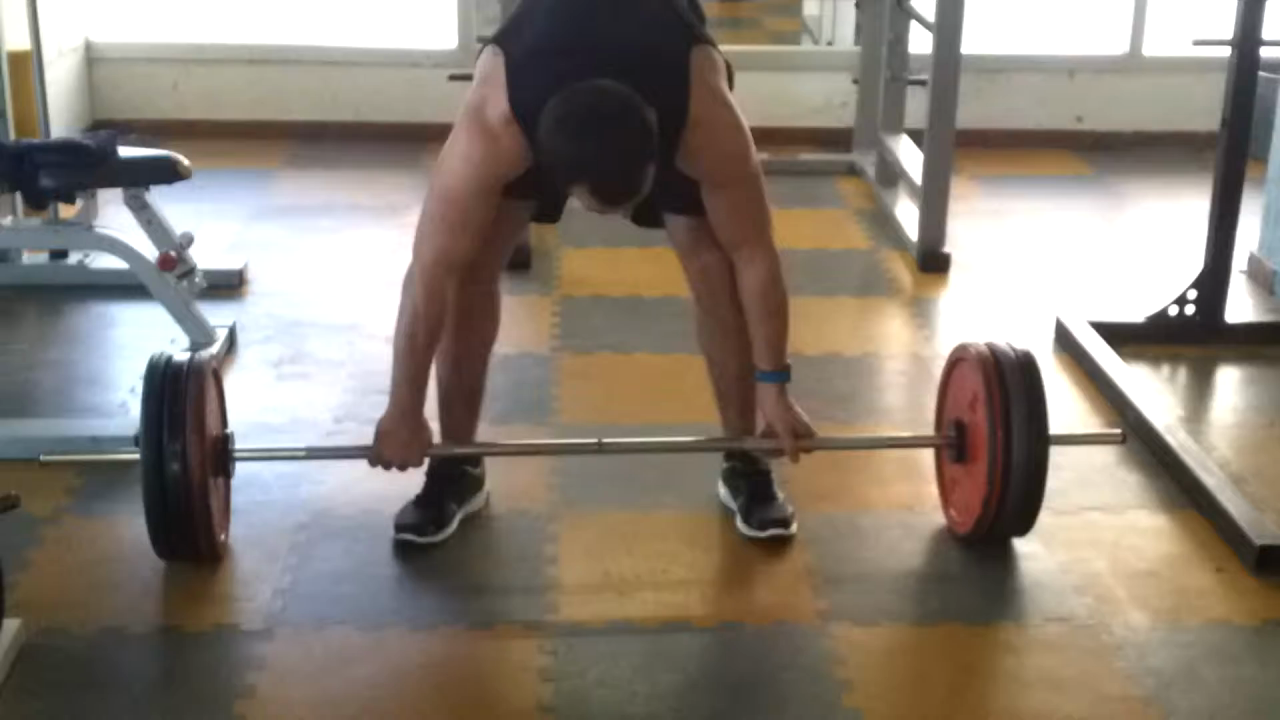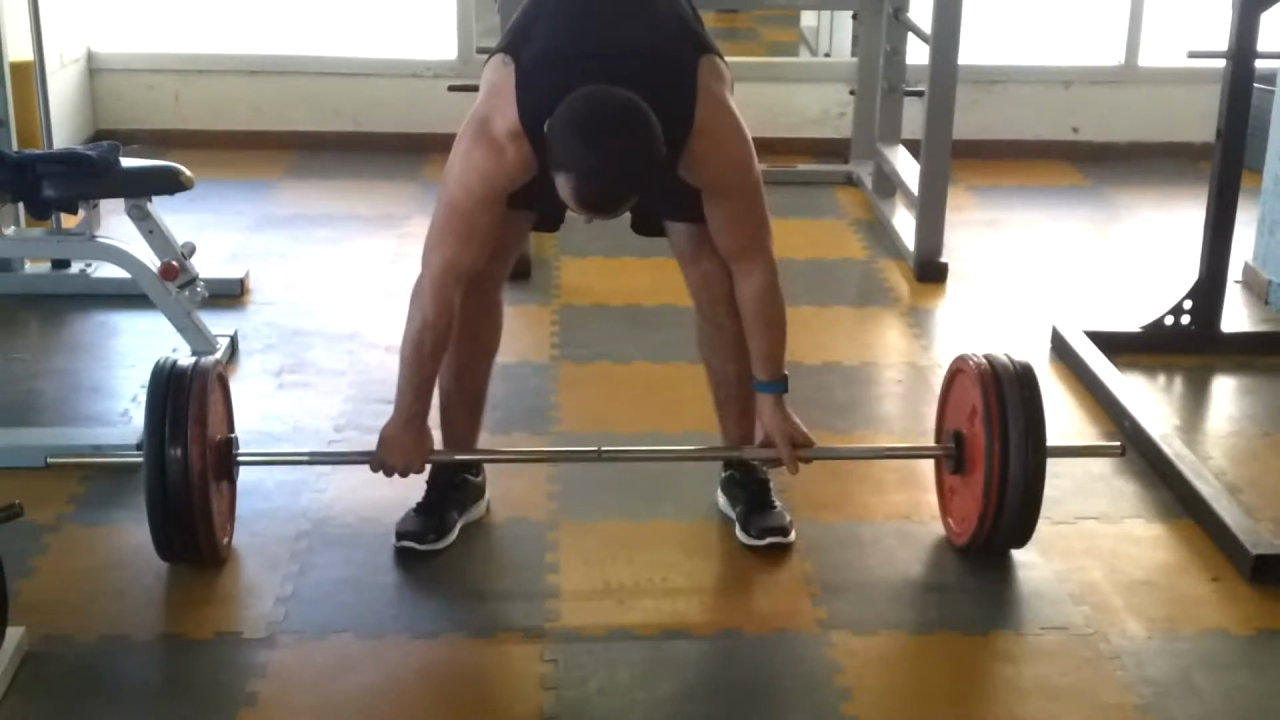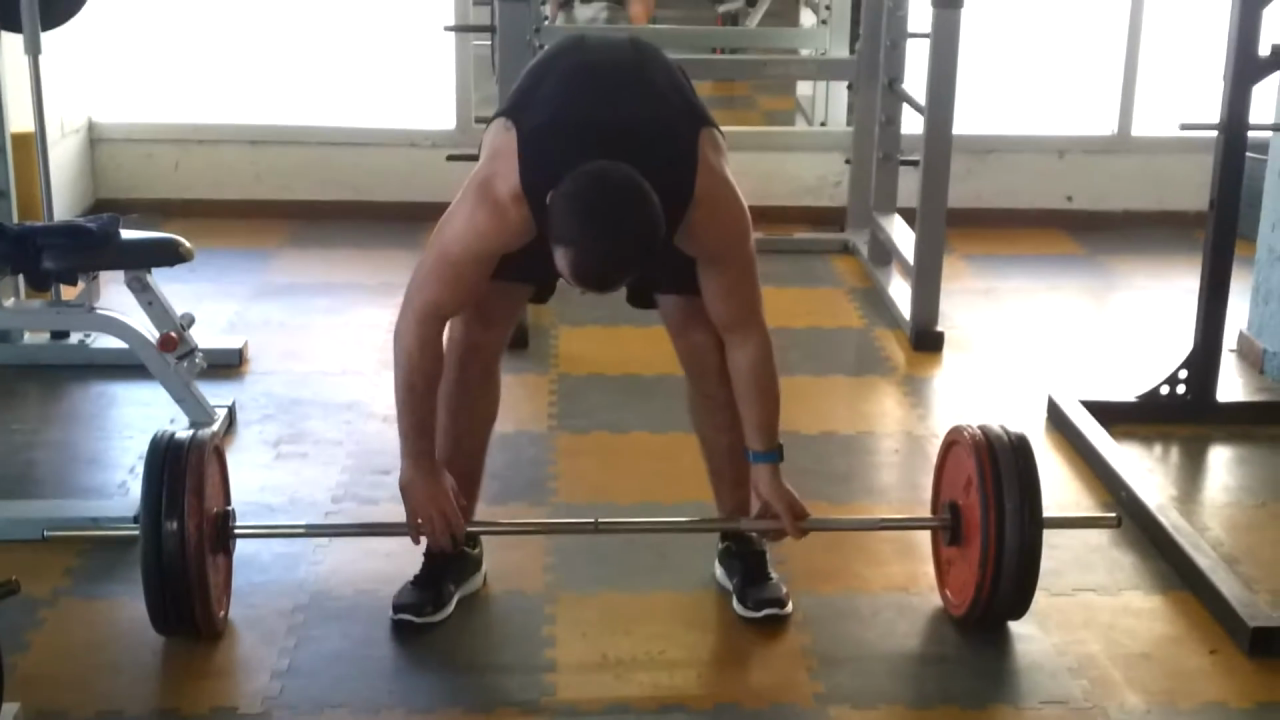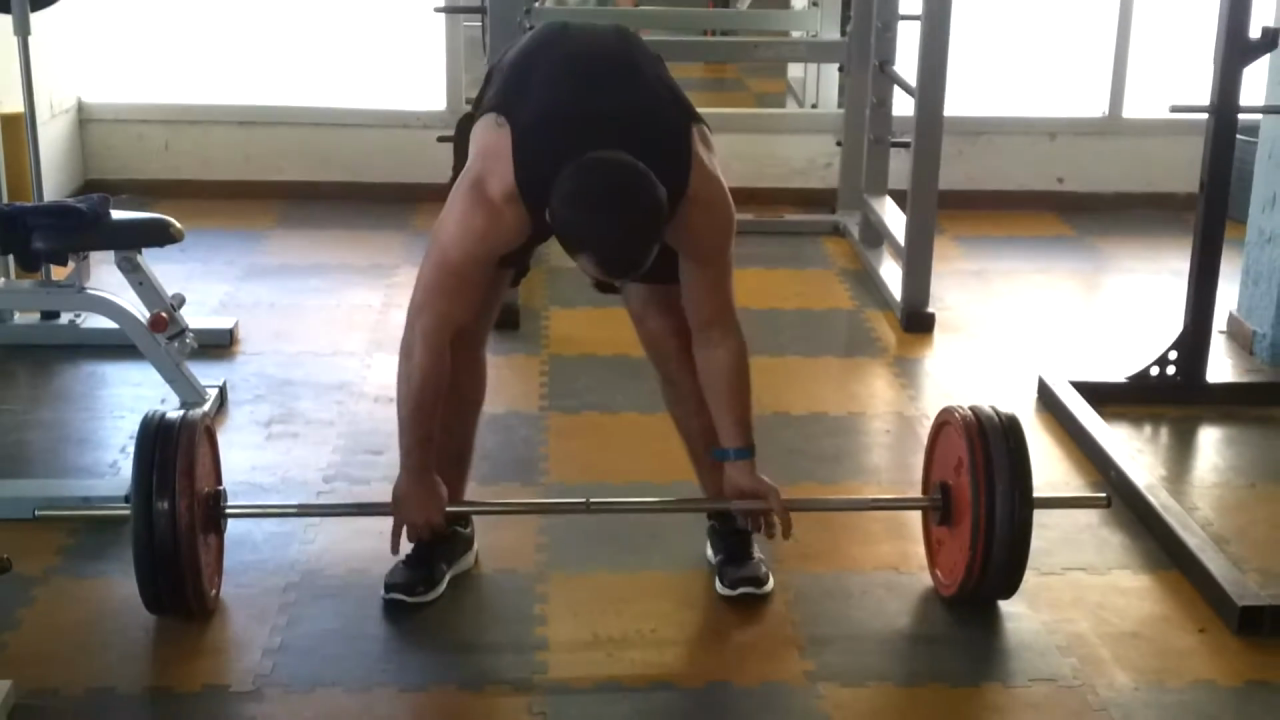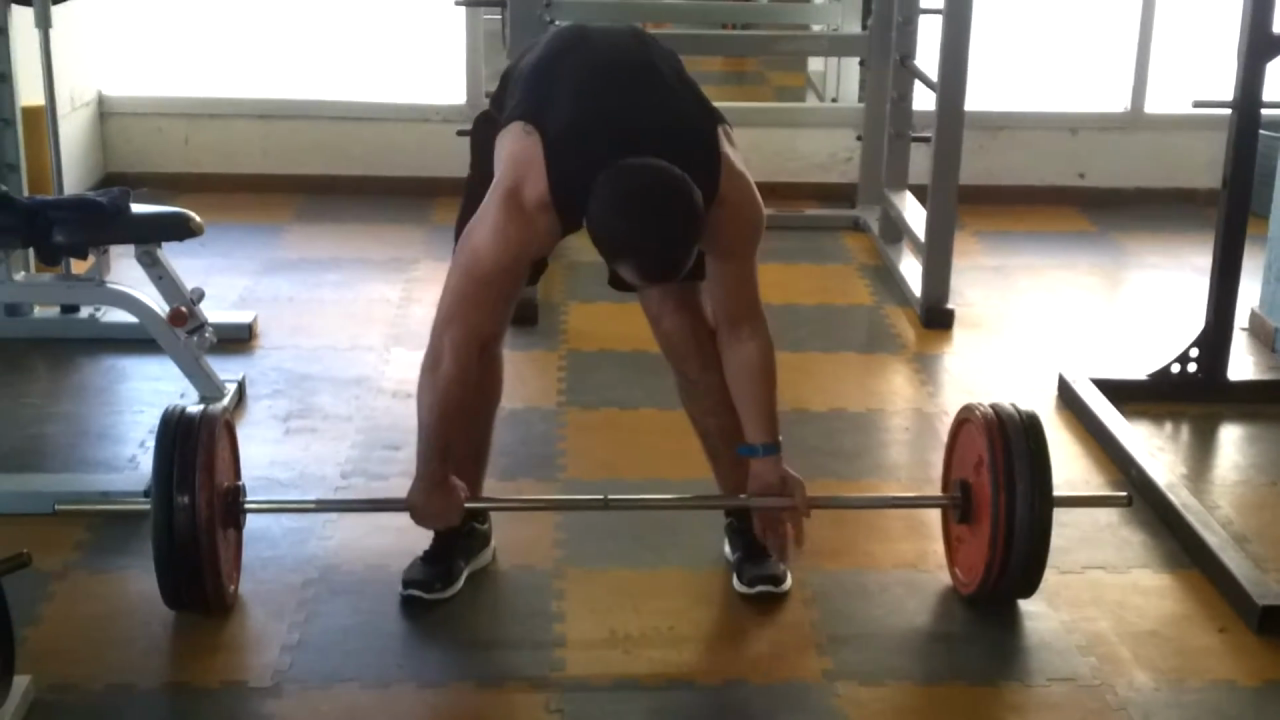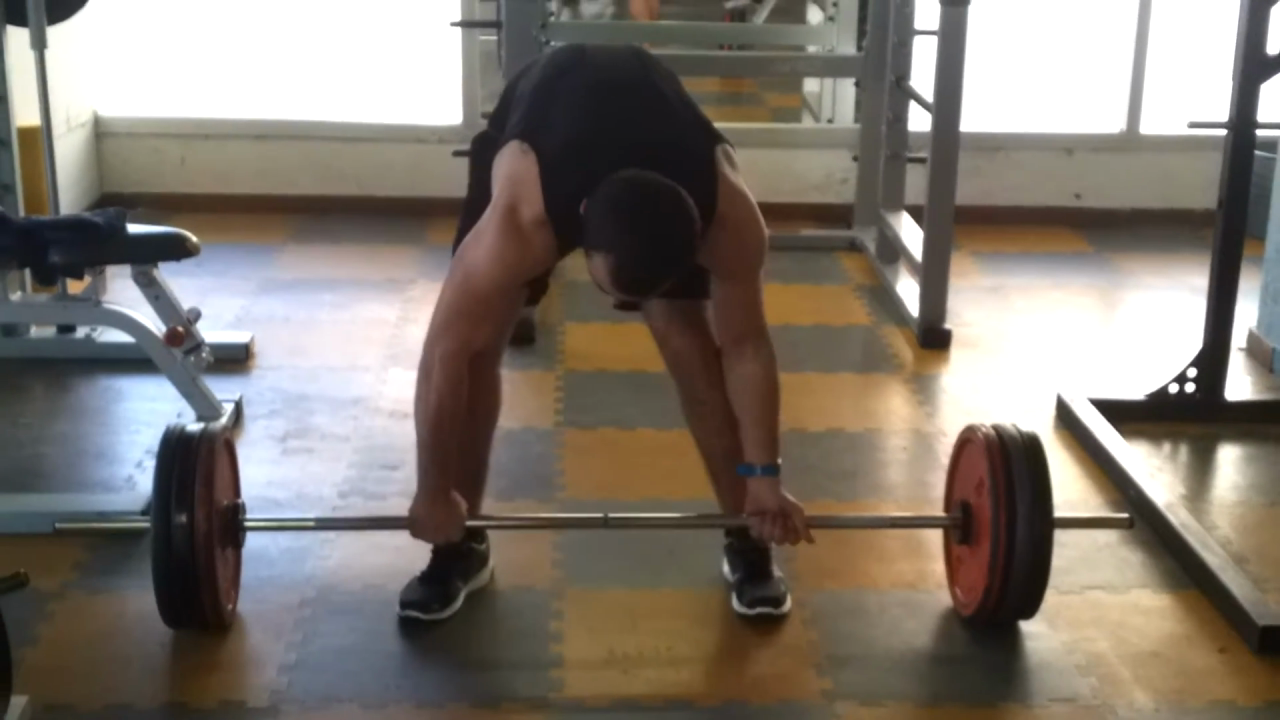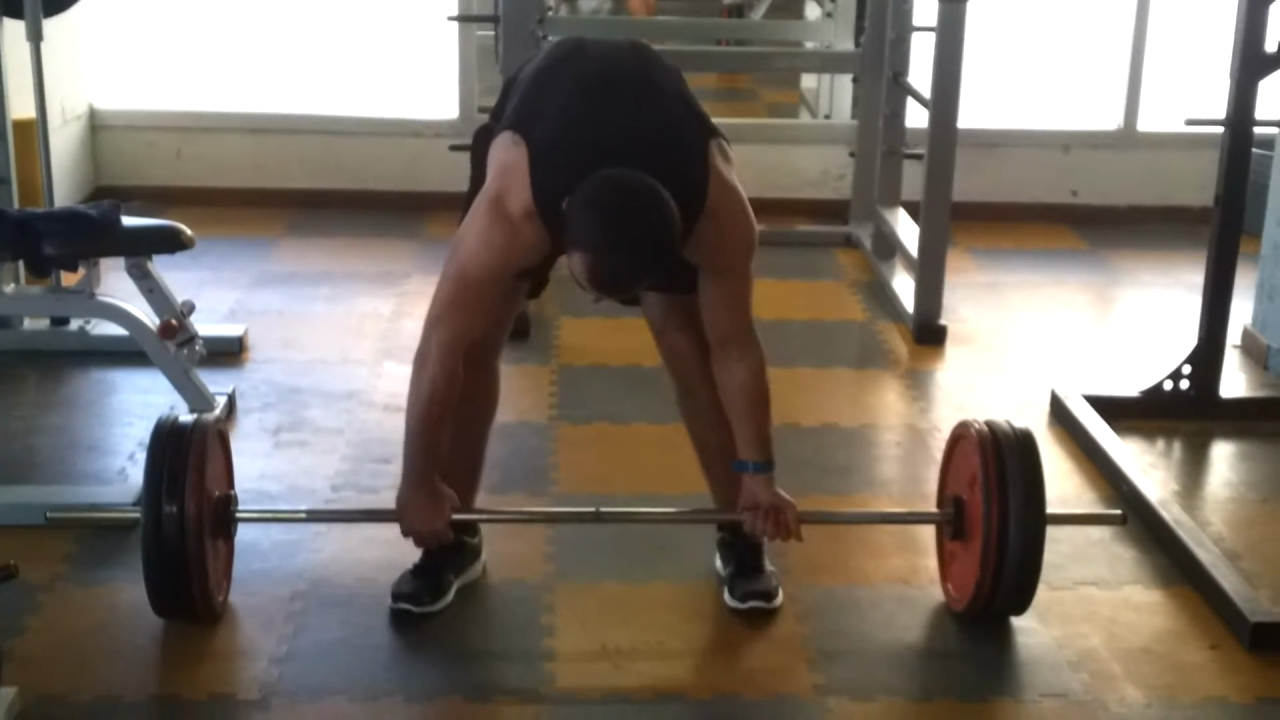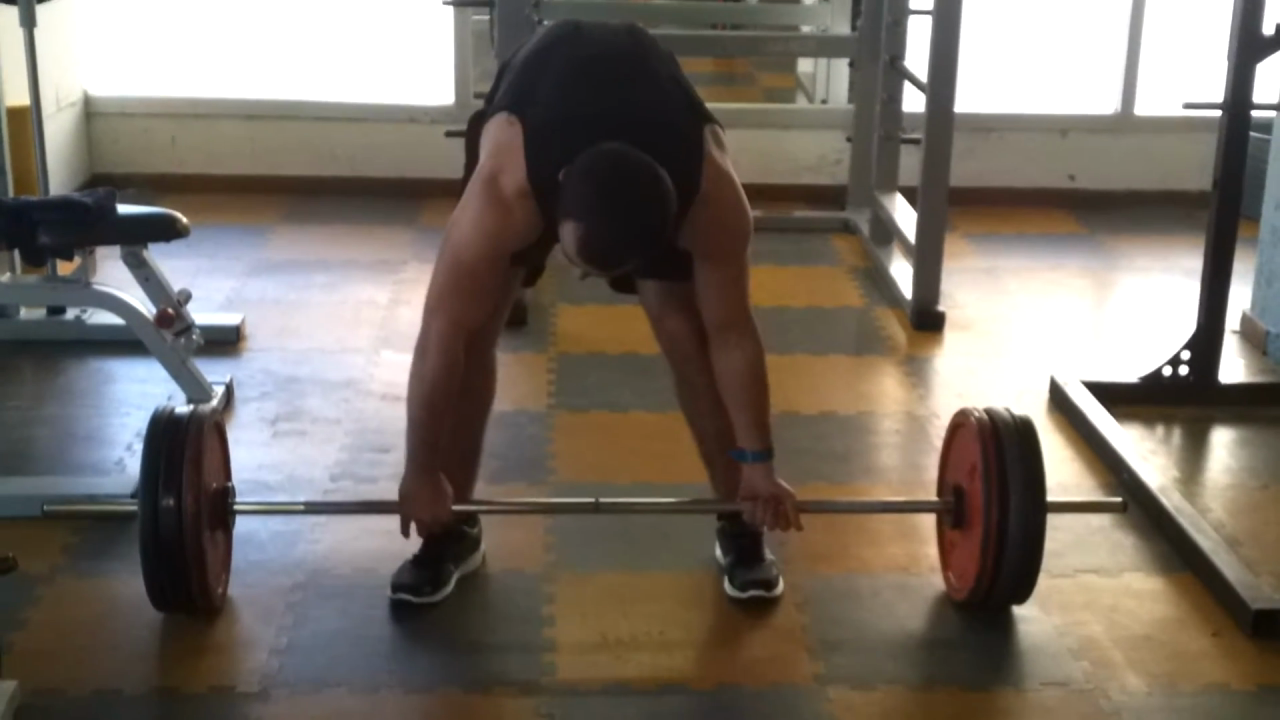
dt=0.5s
person 1, frame 1
left shoulder: (707, 119)
right shoulder: (491, 128)
left elbow: (752, 252)
right elbow: (432, 269)
left wrist: (774, 386)
right wrist: (402, 413)
left hip: (668, 68)
right hip: (541, 59)
left knee: (713, 261)
right knee: (472, 261)
left ankle: (744, 463)
right ankle: (456, 466)
person 1, frame 2
left shoulder: (712, 133)
right shoulder: (498, 139)
left elbow: (750, 264)
right elbow: (441, 281)
left wrist: (771, 396)
right wrist: (408, 418)
left hip: (667, 72)
left knee: (714, 272)
right knee: (477, 270)
left ankle: (743, 471)
right ankle: (458, 475)
person 1, frame 3
left shoulder: (709, 202)
right shoulder: (498, 199)
left elbow: (742, 334)
right elbow: (419, 320)
left wrist: (765, 466)
right wrist: (419, 466)
left hip: (665, 153)
right hip: (543, 140)
left knee: (703, 341)
right knee: (475, 335)
left ankle: (739, 542)
right ankle: (455, 548)
person 1, frame 4
left shoulder: (699, 197)
right shoulder: (491, 199)
left elbow: (713, 331)
right elbow: (427, 334)
left wrist: (740, 462)
right wrist: (417, 475)
left knee: (669, 325)
right knee: (463, 323)
left ankle: (726, 523)
right ankle: (447, 530)
person 1, frame 5
left shoulder: (729, 197)
right shoulder: (521, 204)
left elbow: (740, 327)
right elbow: (453, 342)
left wrist: (765, 457)
right wrist: (433, 479)
left knee: (686, 322)
right knee: (479, 323)
left ankle: (744, 520)
right ankle: (465, 526)
person 1, frame 6
left shoulder: (730, 217)
right shoulder: (520, 221)
left elbow: (745, 345)
right elbow: (446, 352)
left wrist: (764, 477)
right wrist: (434, 493)
left knee: (692, 344)
right knee: (479, 344)
left ankle: (745, 542)
right ankle: (461, 545)
person 1, frame 7
left shoulder: (719, 213)
right shoulder: (511, 211)
left elbow: (732, 345)
right elbow: (442, 346)
left wrist: (757, 475)
right wrist: (417, 485)
left knee: (688, 341)
right knee: (476, 337)
left ankle: (738, 535)
right ankle: (455, 537)
person 1, frame 8
left shoulder: (712, 199)
right shoulder: (505, 191)
left elbow: (730, 332)
right elbow: (444, 333)
left wrist: (757, 464)
right wrist: (421, 474)
left knee: (687, 332)
right knee: (475, 326)
left ankle: (737, 525)
right ankle: (454, 529)
